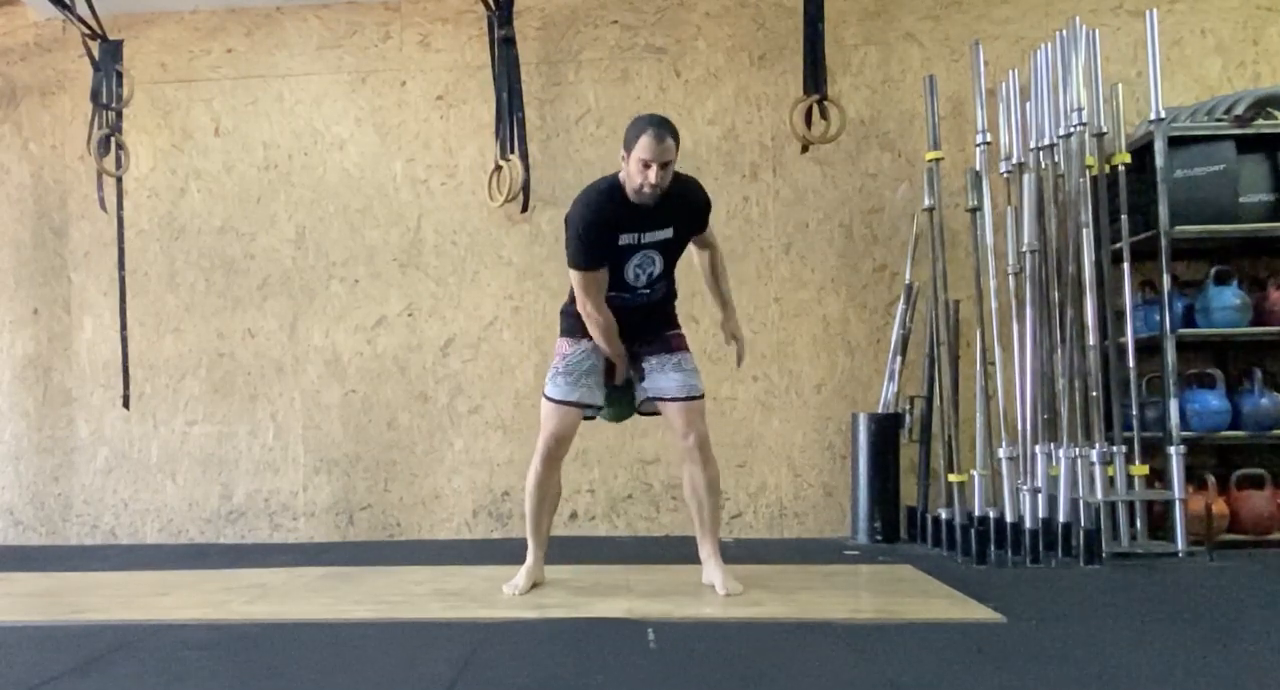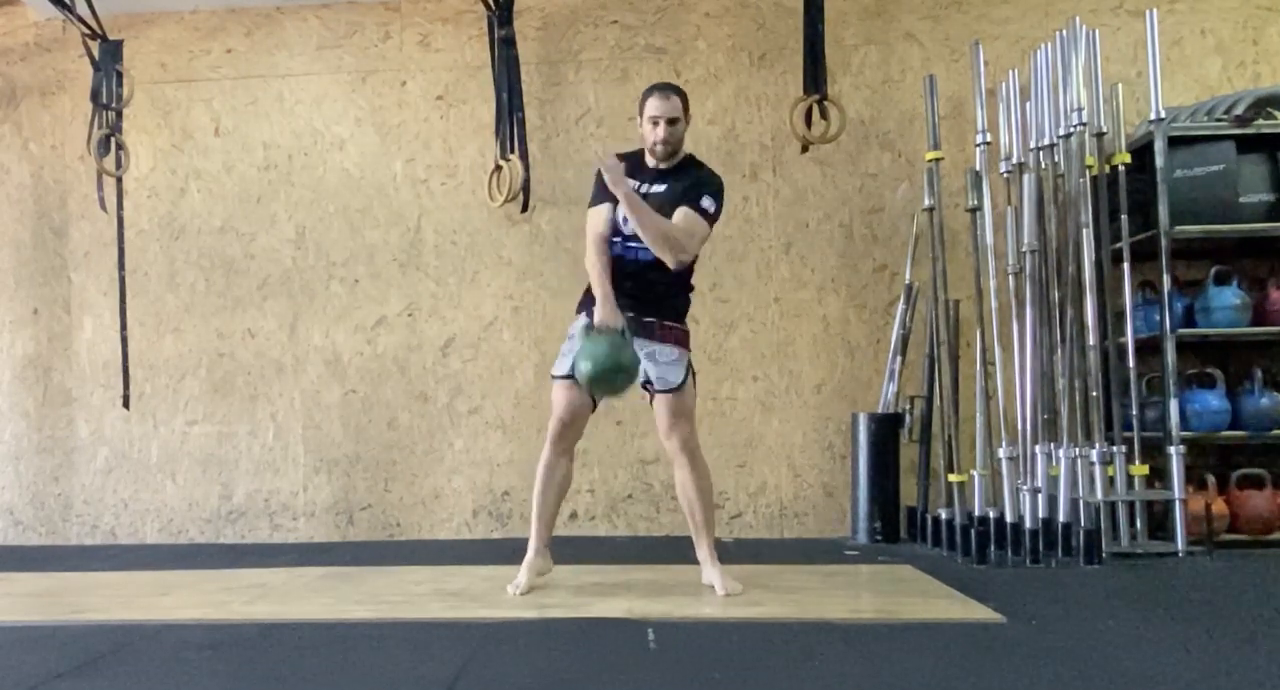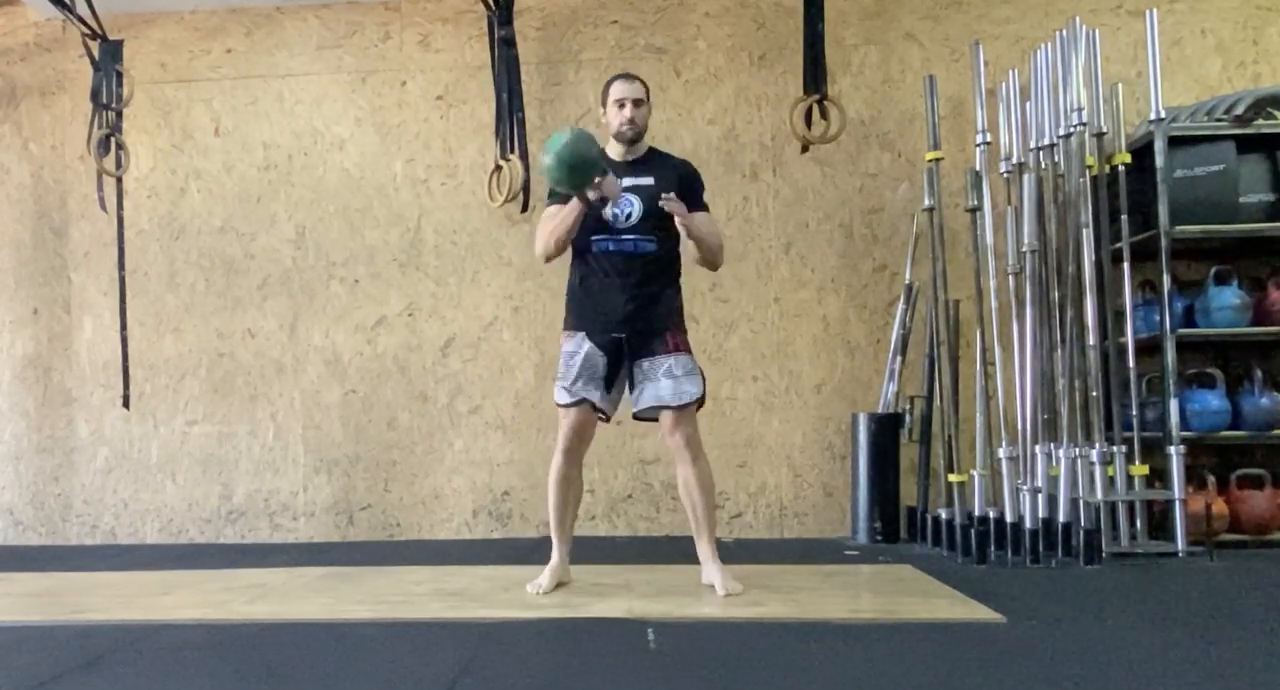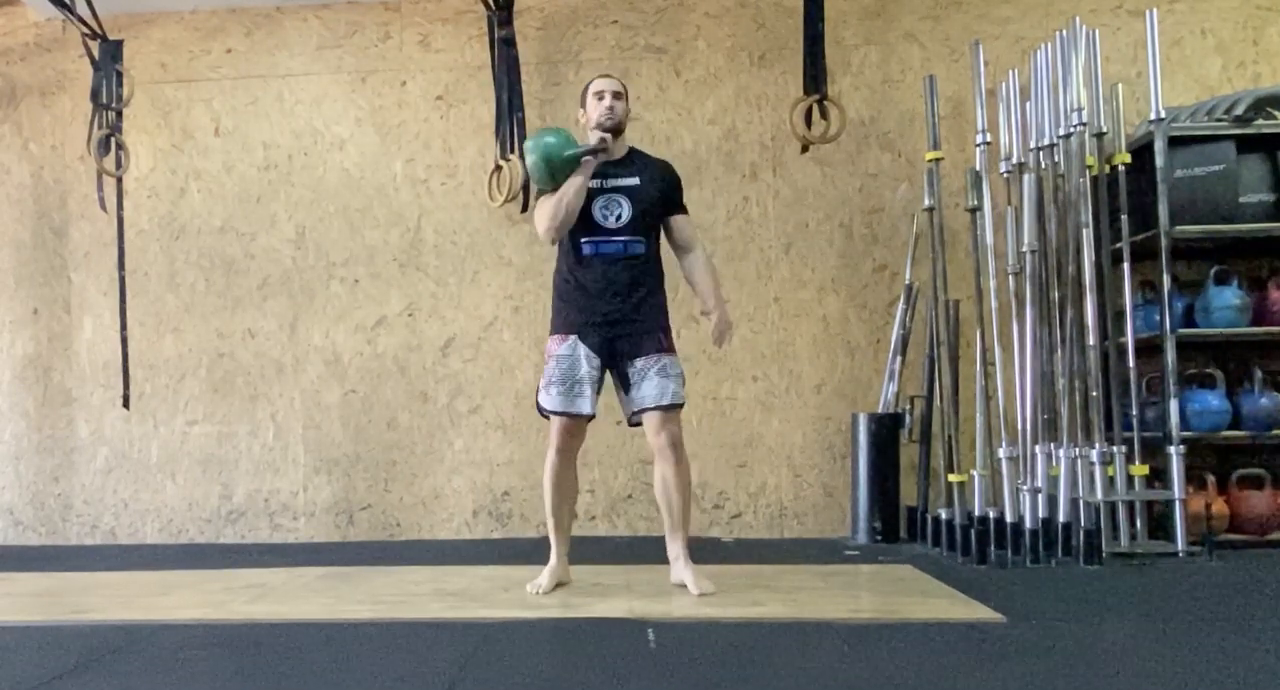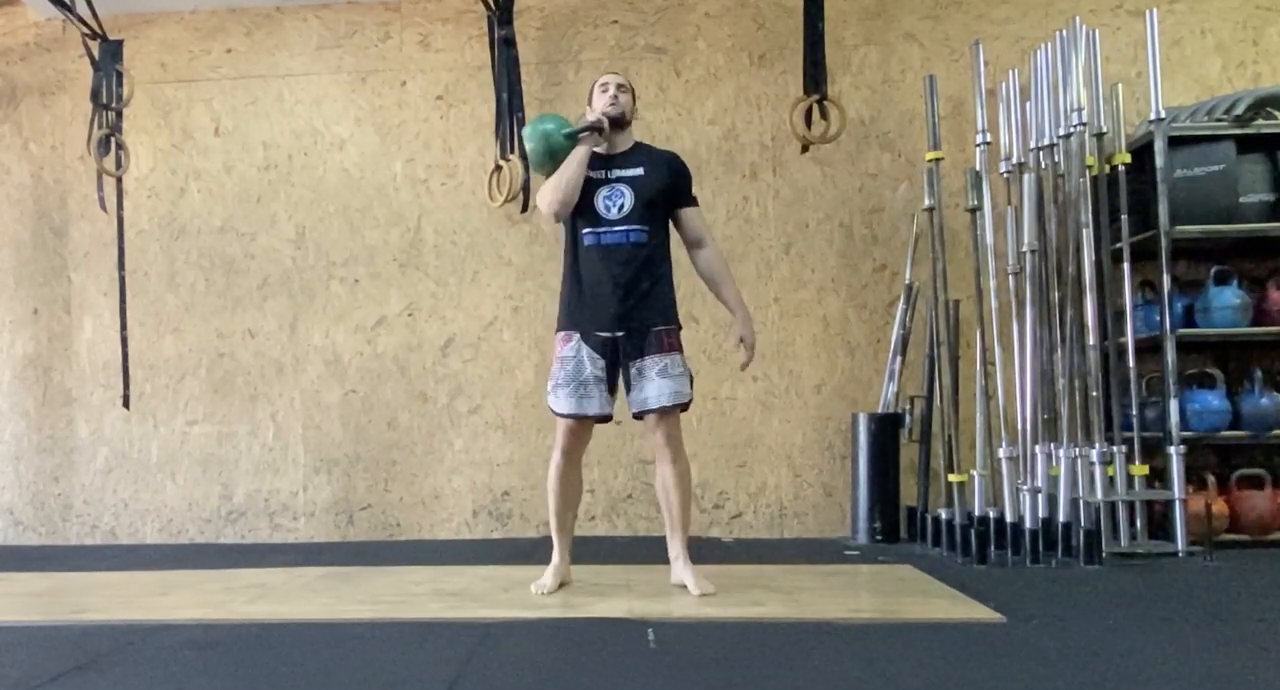
dt=0.3s
person 1, frame 1
left shoulder: (690, 196)
right shoulder: (592, 208)
left elbow: (708, 247)
right elbow: (590, 304)
left wrist: (728, 312)
right wrist: (619, 362)
left hip: (658, 330)
right hip: (590, 332)
left knee: (695, 439)
right knee: (551, 445)
left ankle: (712, 563)
right ankle: (533, 563)
person 1, frame 2
left shoulder: (703, 183)
right shoulder: (613, 170)
left elbow: (677, 251)
right elbow: (595, 239)
left wrist: (626, 192)
right wrist: (604, 303)
left hip: (659, 320)
right hip: (599, 312)
left knee: (680, 438)
right knee: (560, 428)
left ankle: (710, 563)
right ankle: (536, 555)
person 1, frame 3
left shoulder: (678, 173)
left elbow: (713, 257)
right elbow: (545, 248)
left wrist: (688, 226)
right wrist: (583, 200)
left hip: (658, 327)
right hip: (588, 326)
left knee: (684, 438)
right knee: (570, 439)
left ankle: (711, 562)
right ankle: (558, 560)
person 1, frame 4
left shoulder: (658, 174)
right shoulder: (563, 170)
left elbow: (688, 248)
right elbow: (550, 229)
left wrist: (715, 302)
right wrist: (588, 162)
left hip: (645, 327)
right hip: (577, 327)
left knee: (667, 437)
right knee: (563, 439)
left ankle: (680, 559)
right ankle: (558, 560)
person 1, frame 5
left shoulder: (665, 165)
right shoulder: (569, 161)
left elbow: (700, 244)
right elbow: (552, 206)
left wrist: (739, 311)
right wrist: (584, 143)
left hip: (652, 324)
right hip: (583, 324)
left knee: (666, 436)
right knee: (568, 440)
left ankle: (680, 561)
right ankle: (560, 560)
